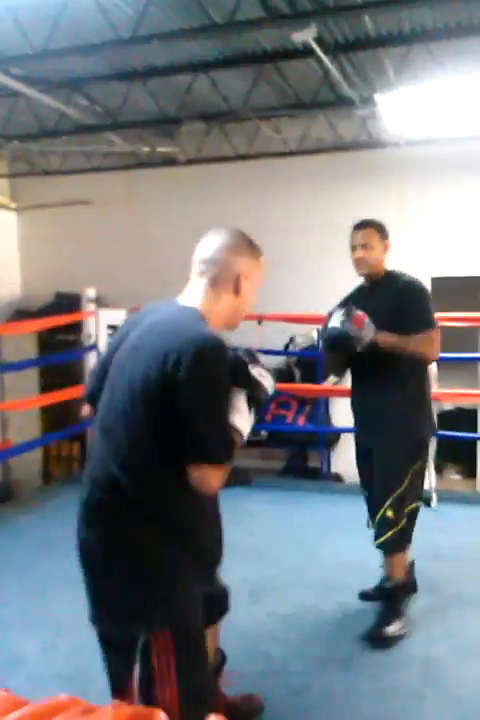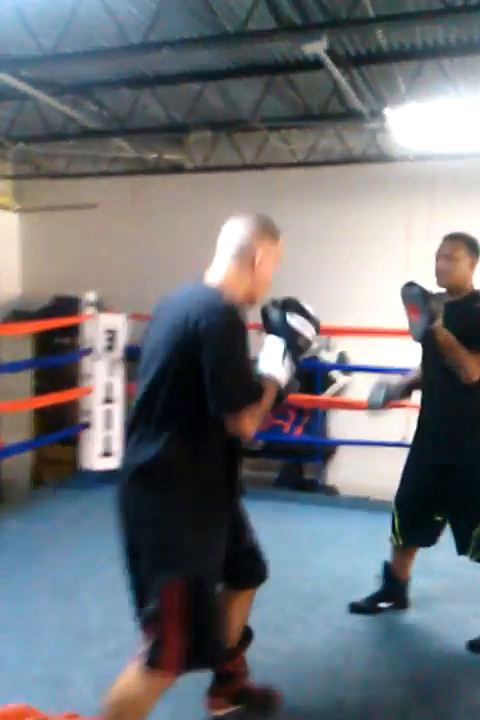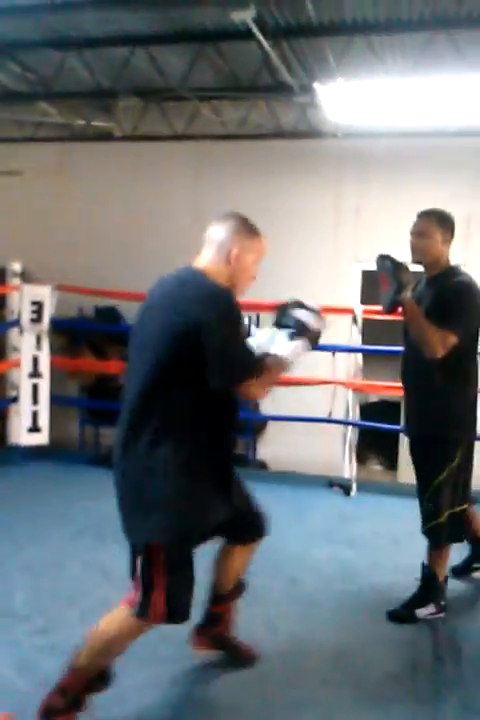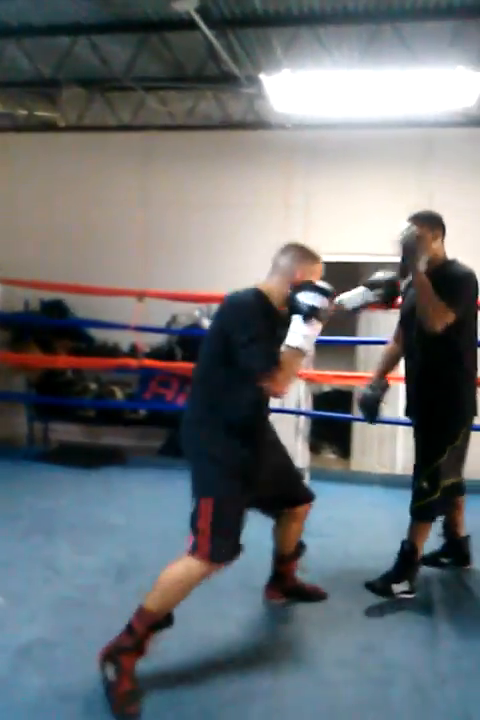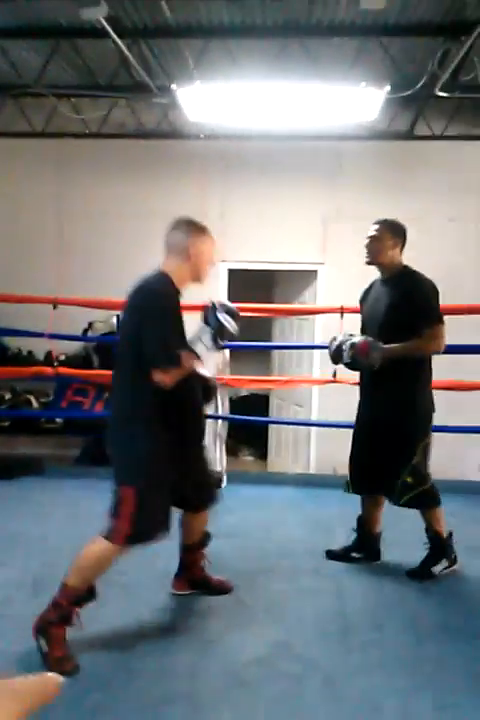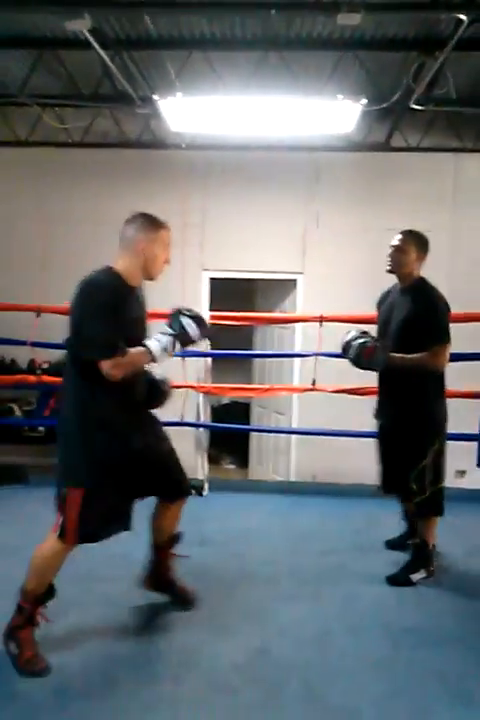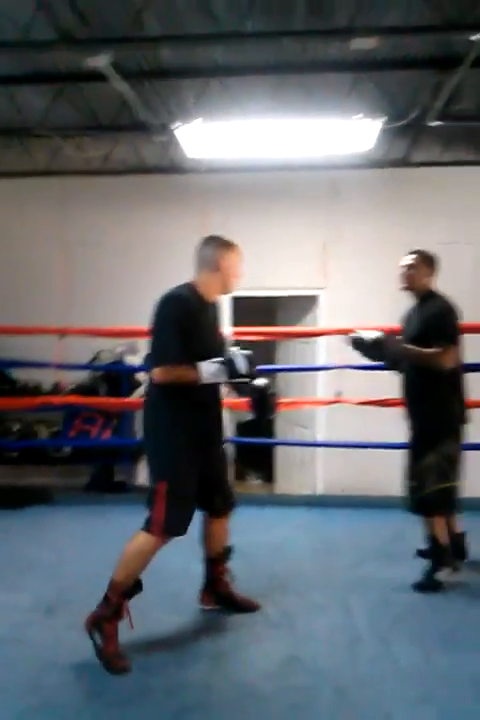
dt=0.5s
person 1, frame 1
left shoulder: (142, 320)
right shoulder: (205, 348)
left elbow: (93, 408)
right elbow: (206, 476)
right wrist: (238, 417)
left hip: (110, 521)
right hip: (143, 539)
left knee: (205, 608)
person 1, frame 2
left shoulder: (183, 301)
right shoulder: (218, 316)
right elbow: (244, 420)
left wrist: (262, 367)
right wrist: (277, 360)
left hip: (197, 483)
right hip: (169, 492)
left knee: (243, 572)
right knee: (169, 652)
person 1, frame 3
left shoulder: (176, 288)
right shoulder: (212, 299)
right elbow: (249, 387)
left wrist: (261, 347)
right wrist: (290, 345)
left hip: (192, 454)
right hip: (161, 463)
left knee: (245, 528)
right knee: (153, 604)
left ankle: (215, 628)
person 1, frame 4
left shoulder: (269, 309)
right shoulder: (247, 310)
right elbow: (276, 383)
right wrist: (305, 326)
left hip: (252, 434)
right hip: (218, 441)
left knee: (295, 501)
right knee: (209, 555)
left ankle: (282, 581)
right ankle: (120, 653)
person 1, frame 5
left shoulder: (162, 292)
right shoulder: (157, 296)
right elbow: (163, 372)
left wrist: (196, 378)
left hip: (171, 424)
right hip: (143, 430)
left knee: (200, 496)
right knee: (125, 534)
left ankle: (189, 572)
right ankle: (52, 622)
person 1, frame 6
left shoulder: (134, 291)
right shoulder: (97, 290)
right elbow: (111, 365)
left wrist: (148, 379)
right wrist: (167, 339)
left hip: (133, 416)
right hip: (93, 424)
left knee: (174, 491)
right knee: (70, 531)
left ankle: (159, 572)
person 1, frame 7
left shoulder: (210, 308)
right shoulder: (176, 304)
right elbow: (162, 372)
left wrist: (241, 377)
right wrist: (217, 370)
left hip: (204, 425)
right hip: (171, 430)
left knee: (219, 507)
right knee: (162, 527)
left ankle: (215, 587)
right ankle: (105, 618)
person 2, frame 1
left shoulder: (409, 290)
right shoulder: (349, 304)
left elbow: (429, 349)
right elbow: (338, 367)
left wrist: (379, 337)
right wrist: (335, 347)
left hip: (404, 419)
right hip: (367, 419)
left knee: (389, 507)
right knee: (392, 502)
left ankle: (394, 604)
right ankle: (401, 577)
person 2, frame 2
right shoulder: (439, 309)
left wrist: (438, 329)
right wrist: (398, 389)
right hip: (433, 437)
right knee: (409, 511)
right ankle: (394, 591)
person 2, frame 3
right shoulder: (421, 284)
left elbow: (436, 348)
left wrist: (406, 301)
right hip: (425, 410)
left knee: (441, 499)
left ankle: (433, 591)
person 2, frame 4
right shoulder: (415, 285)
left elbow: (435, 322)
right elbow: (401, 338)
left wrist: (418, 271)
right wrist: (378, 380)
right hip: (425, 395)
left knee: (431, 478)
right knee: (445, 473)
left ankle: (406, 570)
person 2, frame 5
left shoulder: (418, 287)
right shoulder: (372, 290)
left elbow: (435, 341)
left wrist: (385, 352)
right wrist: (352, 349)
left hip: (407, 399)
right hip: (375, 395)
left knee: (407, 474)
right knee: (368, 470)
left ankle: (442, 547)
right ankle: (367, 541)
person 2, frame 6
left shoulder: (431, 301)
right shoulder: (389, 296)
left elbow: (438, 359)
left wrist: (388, 358)
right wrist: (366, 347)
left hip: (422, 405)
right hip: (392, 402)
left knee: (422, 479)
right knee: (395, 473)
left ankle: (423, 556)
right ankle: (413, 530)
person 2, frame 7
left shoulder: (440, 309)
right shoulder: (414, 312)
left elbow: (446, 359)
left wrist: (400, 349)
right wrist: (388, 349)
left hip: (441, 410)
right hip: (424, 409)
left knee: (425, 479)
right knee: (436, 477)
left ankle: (444, 557)
right ankle: (453, 542)
